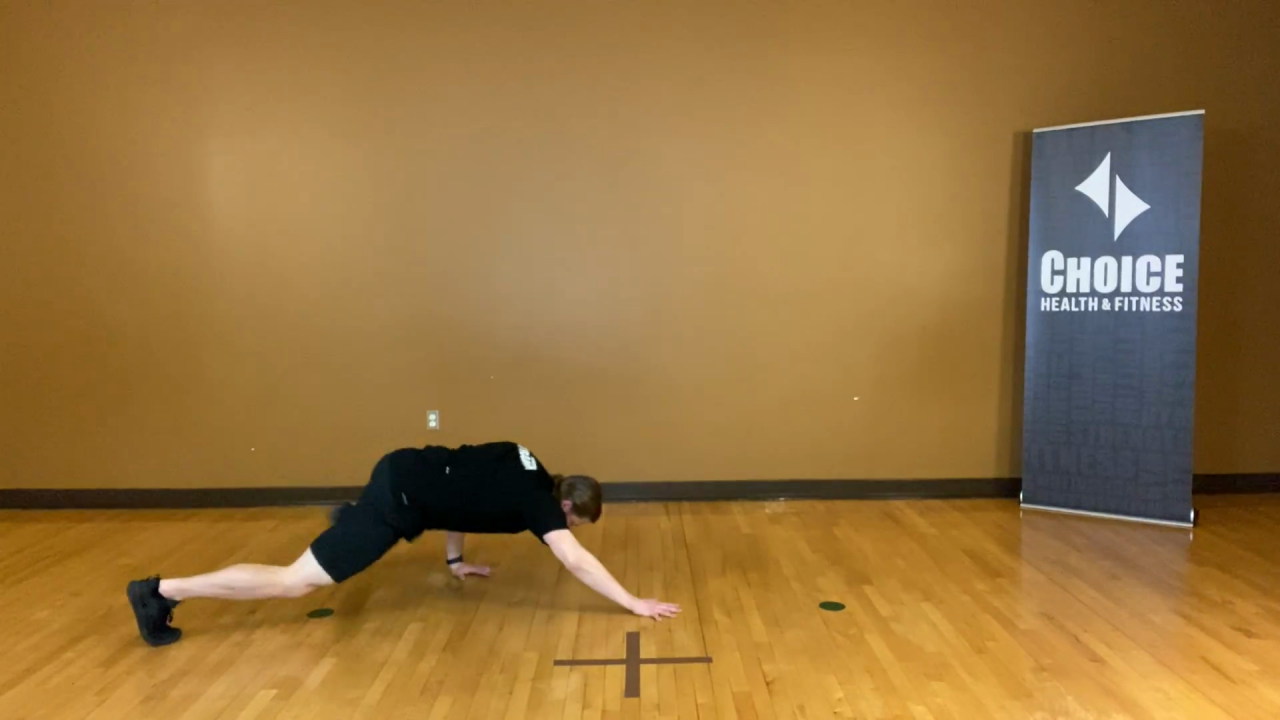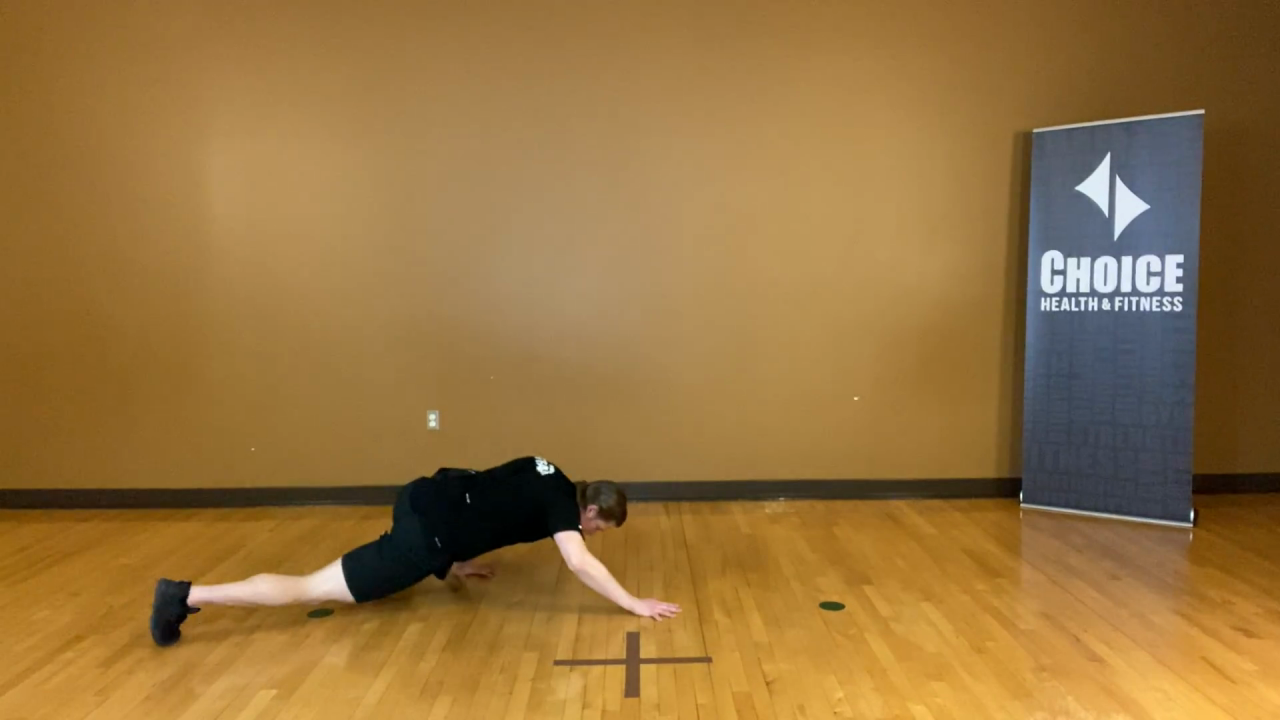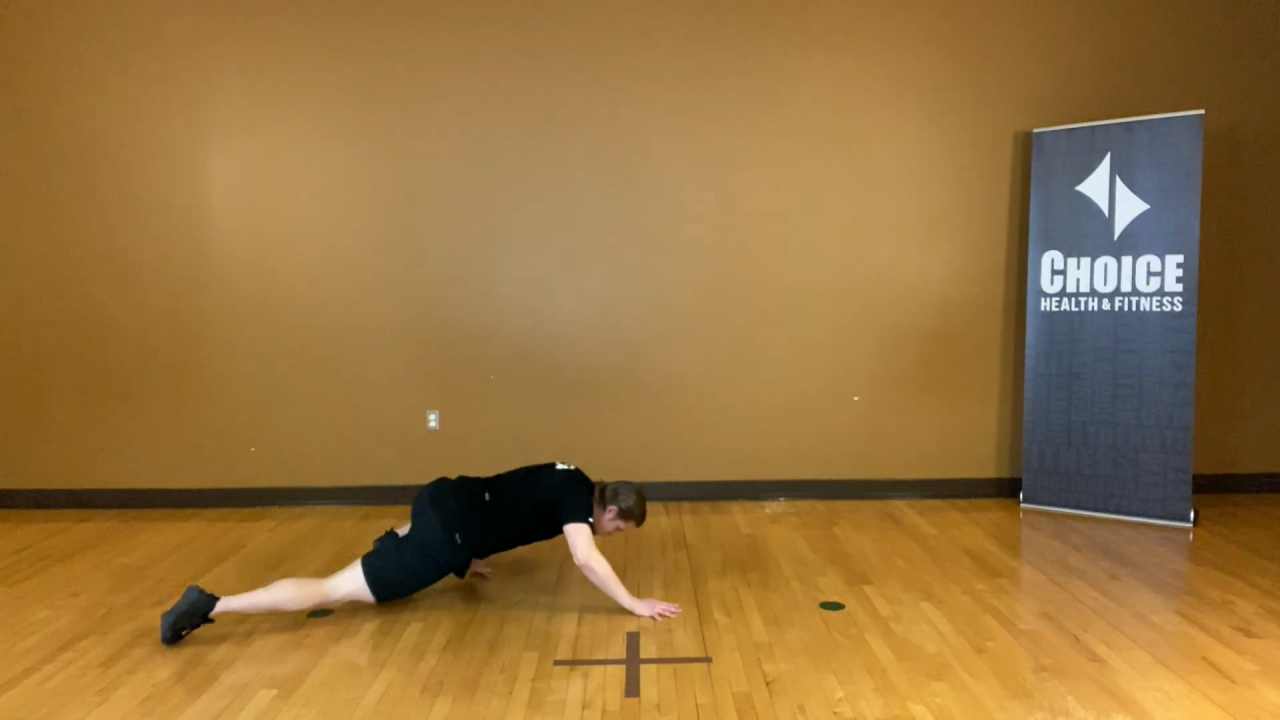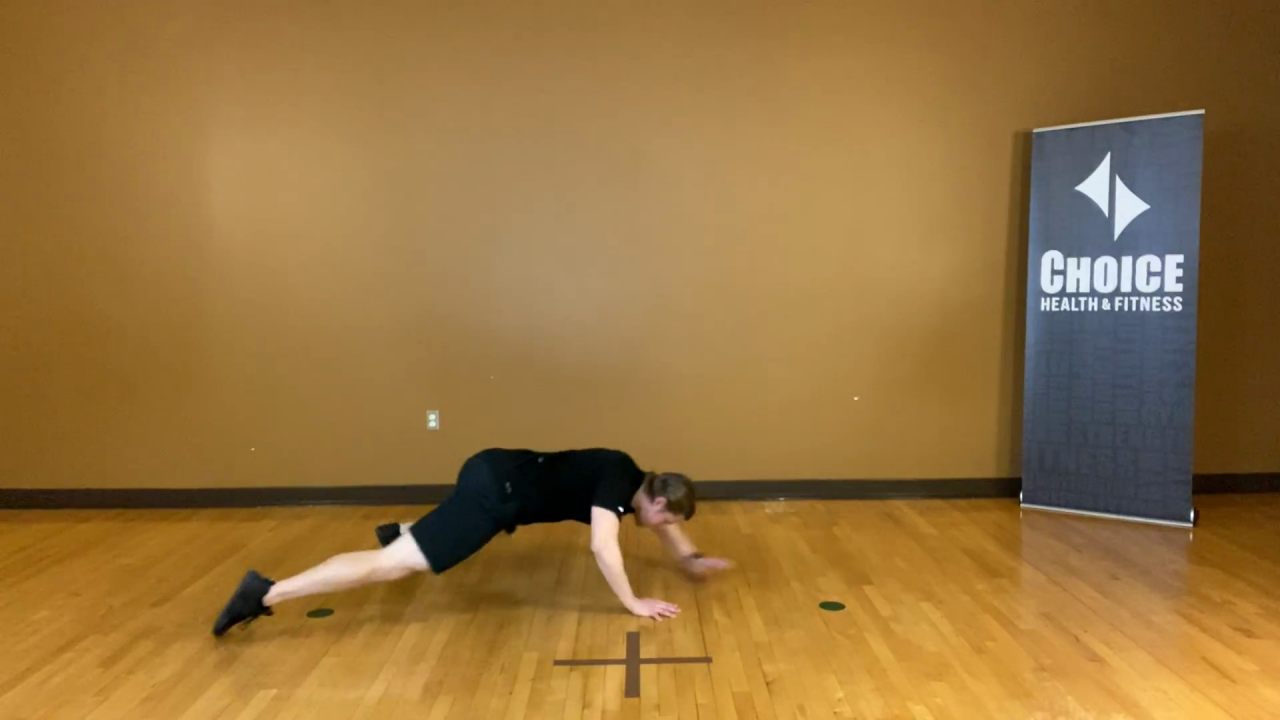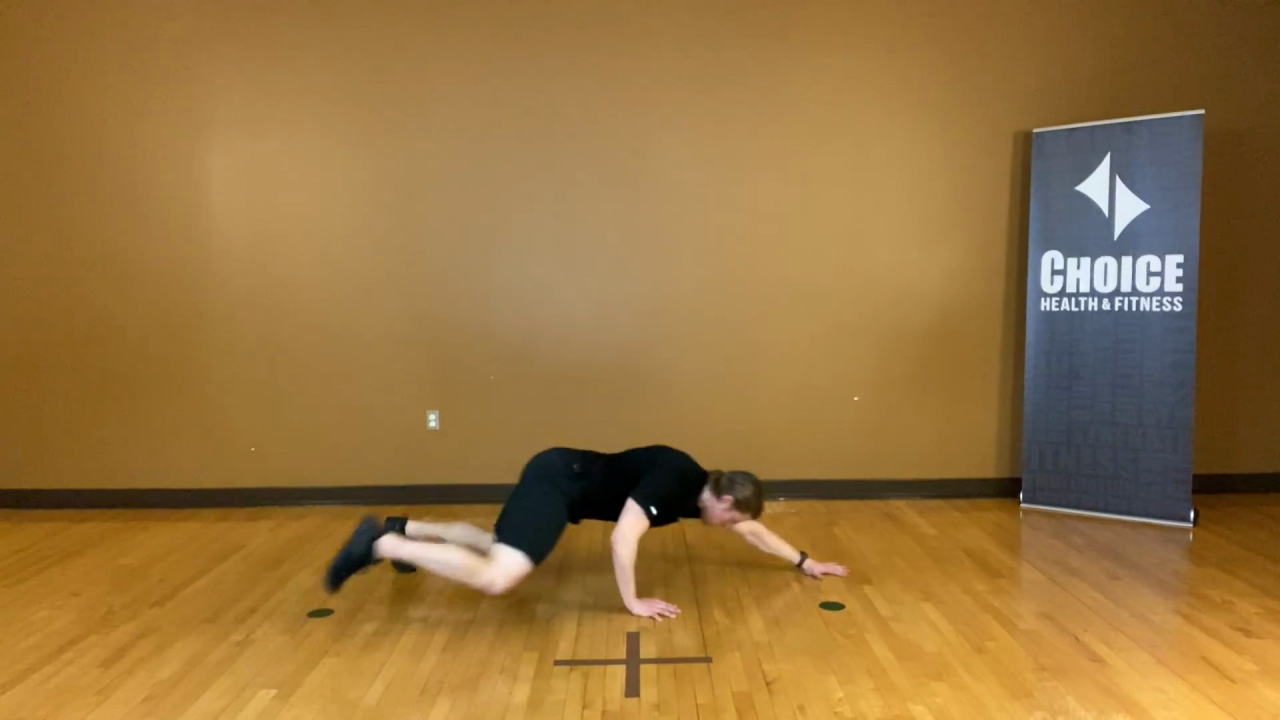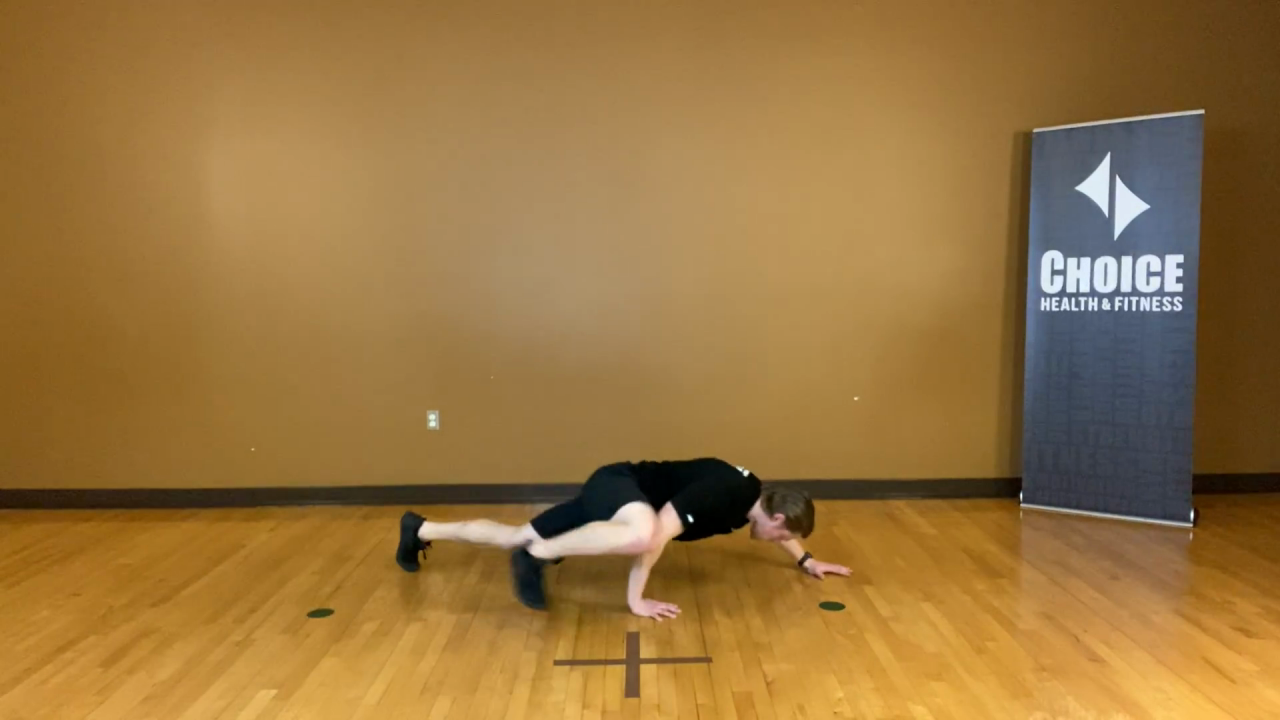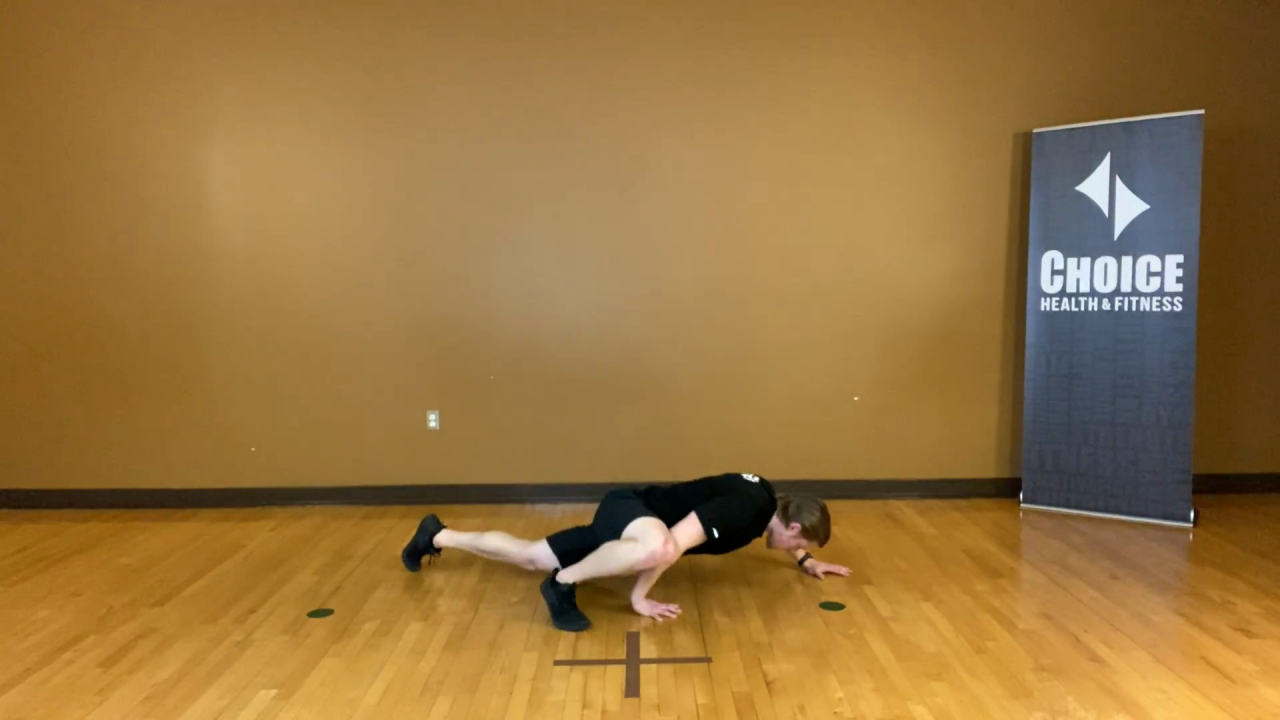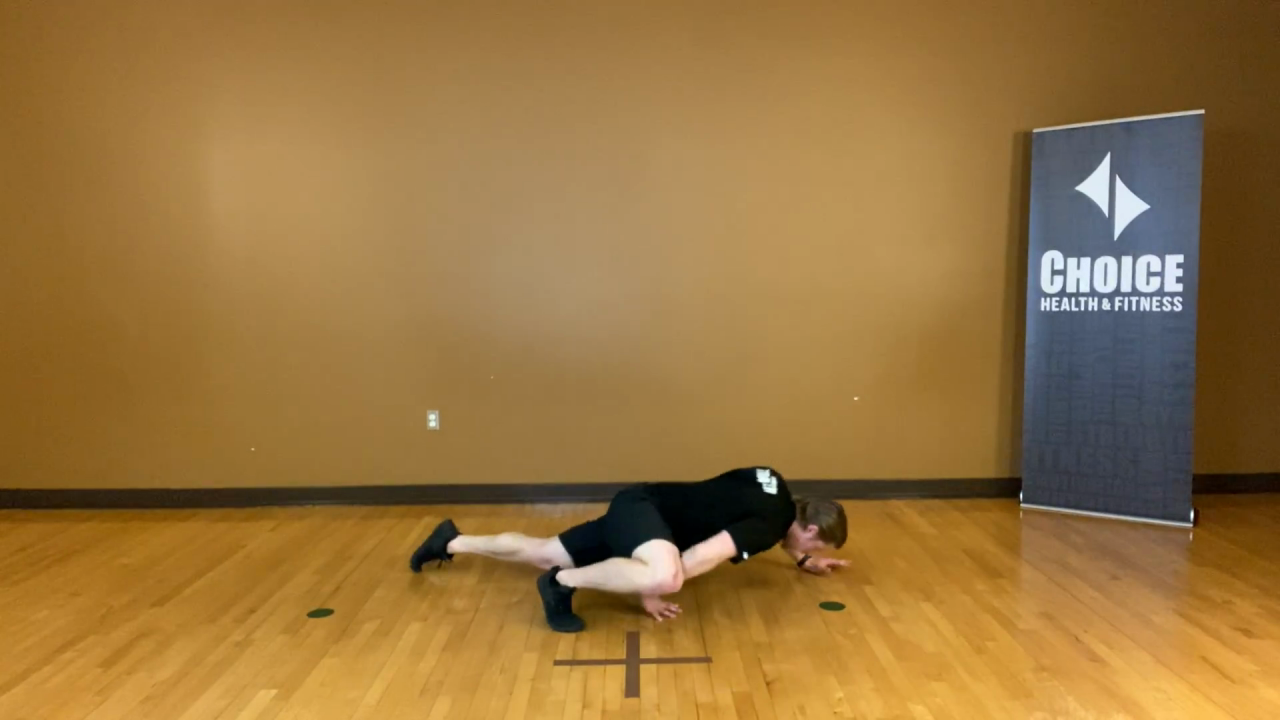
dt=0.3s
person 1, frame 1
left shoulder: (520, 462)
right shoulder: (537, 500)
right elbow: (576, 559)
left wrist: (455, 560)
right wrist: (634, 603)
left hip: (403, 466)
right hip: (396, 505)
right knee: (295, 581)
left ankle: (353, 515)
right ankle: (160, 590)
person 1, frame 2
left shoulder: (544, 472)
right shoulder: (561, 501)
right elbow: (579, 563)
left wrist: (460, 559)
right wrist: (633, 603)
left hip: (422, 495)
right hip: (425, 540)
right knee: (313, 589)
left ankle: (390, 542)
right ankle: (186, 596)
person 1, frame 3
left shoulder: (566, 478)
right shoulder: (578, 496)
right elbow: (585, 559)
left wrist: (470, 556)
right wrist: (633, 603)
left hip: (442, 496)
right hip: (443, 539)
right knee: (332, 590)
left ankle: (395, 539)
right ankle: (212, 605)
person 1, frame 4
left shoulder: (632, 480)
right shoulder: (616, 477)
left elbow: (661, 522)
right elbow: (604, 546)
left wrist: (690, 557)
right wrist: (633, 602)
left hip: (492, 474)
right hip: (492, 491)
right knee: (389, 563)
left ankle: (408, 531)
right ankle: (265, 594)
person 1, frame 5
left shoulder: (701, 487)
right shoulder: (673, 479)
left elbow: (751, 527)
right elbow: (623, 538)
left wrist: (803, 561)
right wrist: (632, 601)
left hip: (560, 480)
right hip: (558, 477)
left knee: (495, 543)
right knee: (496, 577)
left ankle: (402, 530)
right ankle: (378, 543)
person 1, frame 6
left shoulder: (755, 496)
right shoulder: (723, 490)
left elbow: (770, 524)
right elbow: (656, 534)
left wrist: (805, 560)
right wrist: (636, 598)
left hip: (615, 503)
right hip: (614, 486)
left knee: (514, 538)
right knee: (638, 532)
left ankle: (420, 530)
right ankle: (537, 553)
person 1, frame 7
left shoulder: (767, 499)
right shoulder: (745, 507)
left elbow: (776, 532)
right elbow: (676, 542)
left wrist: (806, 562)
right wrist: (639, 598)
left hip: (629, 517)
right hip: (624, 511)
left knee: (529, 556)
right knee: (657, 547)
left ankle: (436, 535)
right ankle: (563, 584)
person 1, frame 8
left shoulder: (777, 488)
right shoulder: (769, 523)
right elbow: (702, 554)
left wrist: (803, 560)
right wrist: (655, 588)
left hip: (641, 504)
right hip: (639, 508)
left knee: (545, 553)
right knee: (661, 578)
left ankle: (452, 542)
right ankle: (561, 584)
